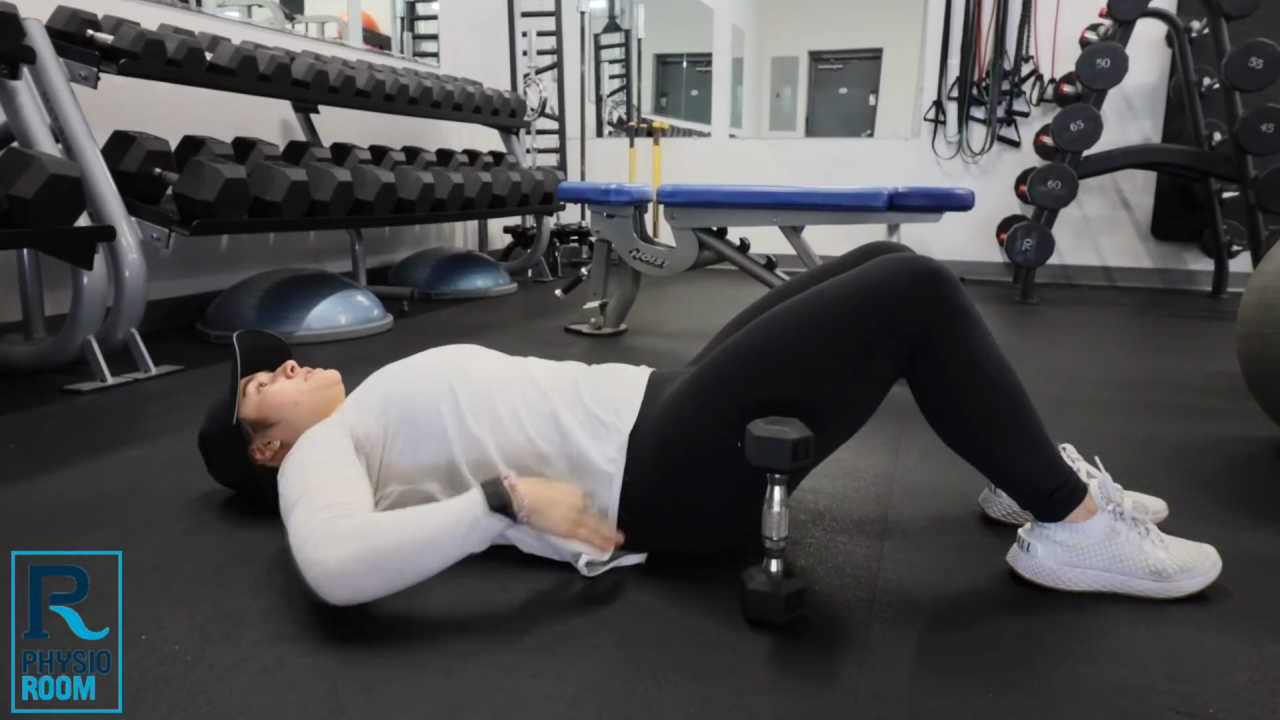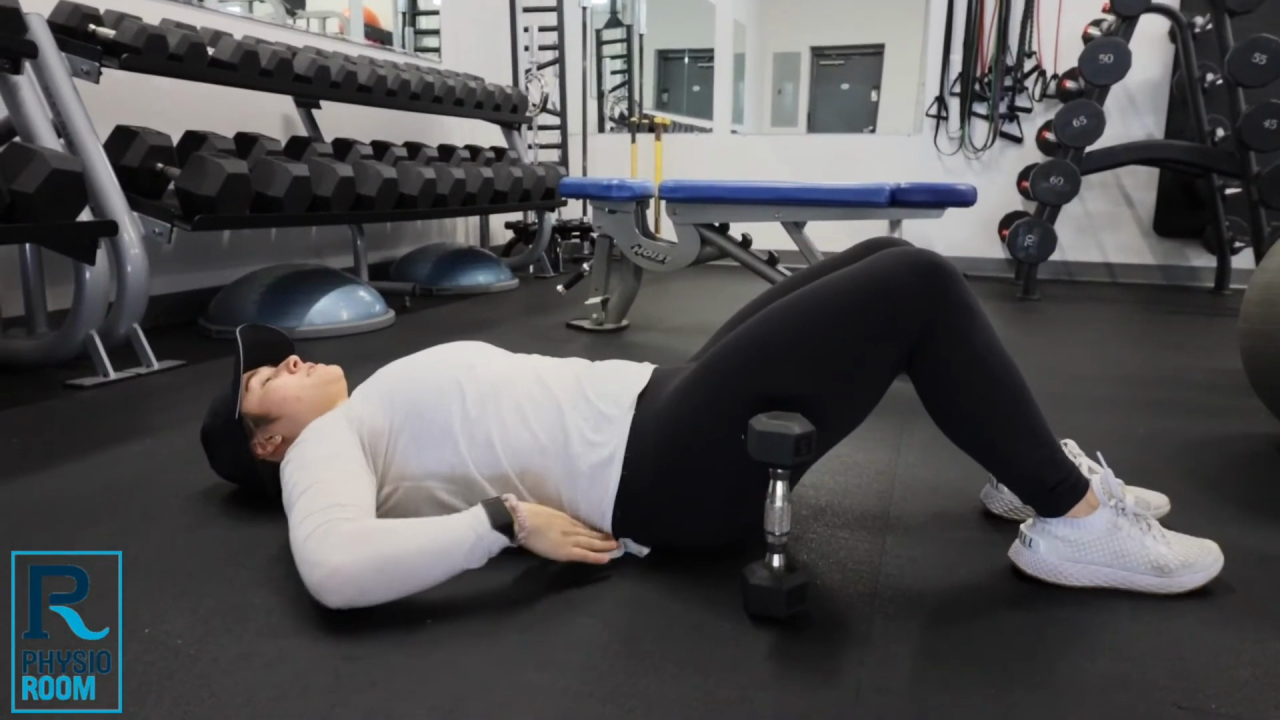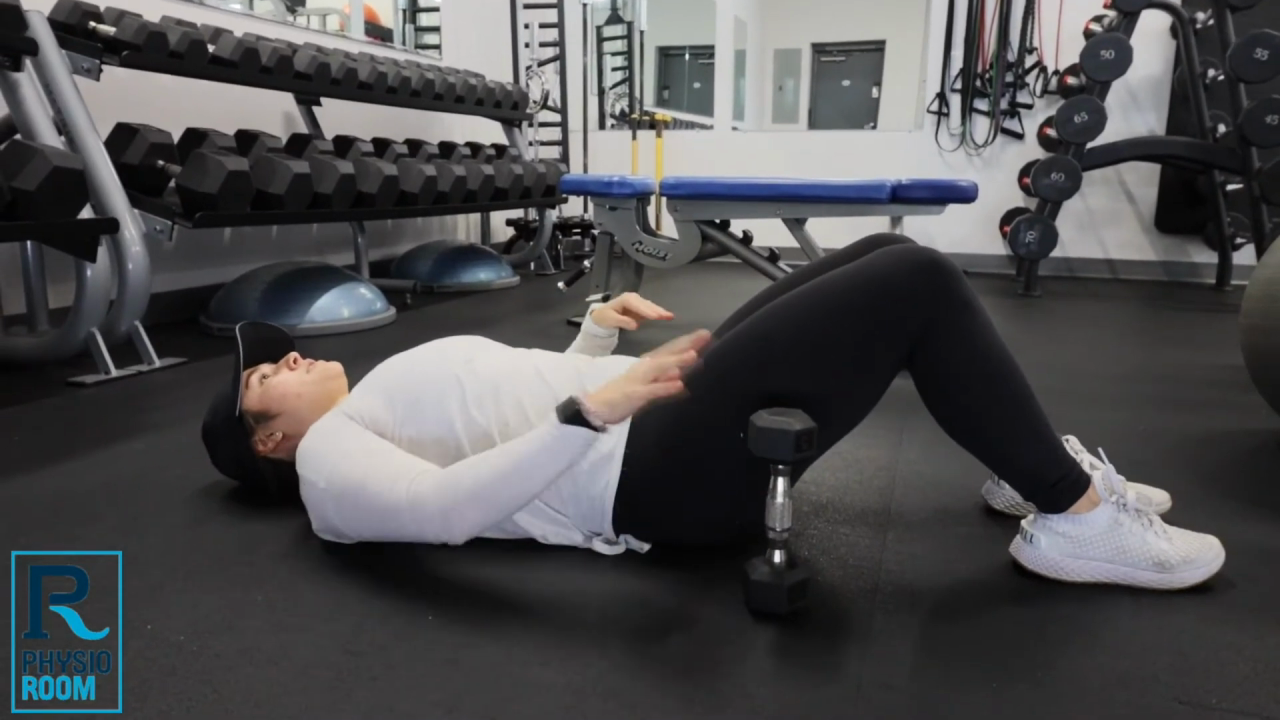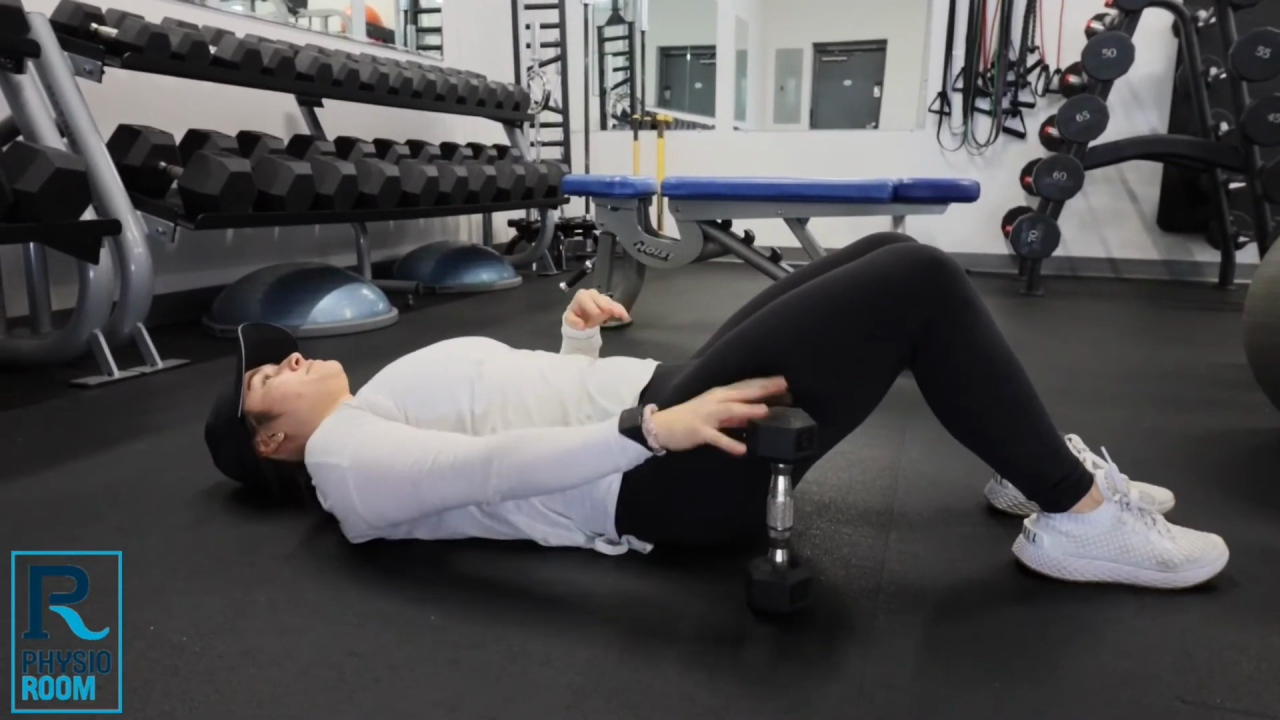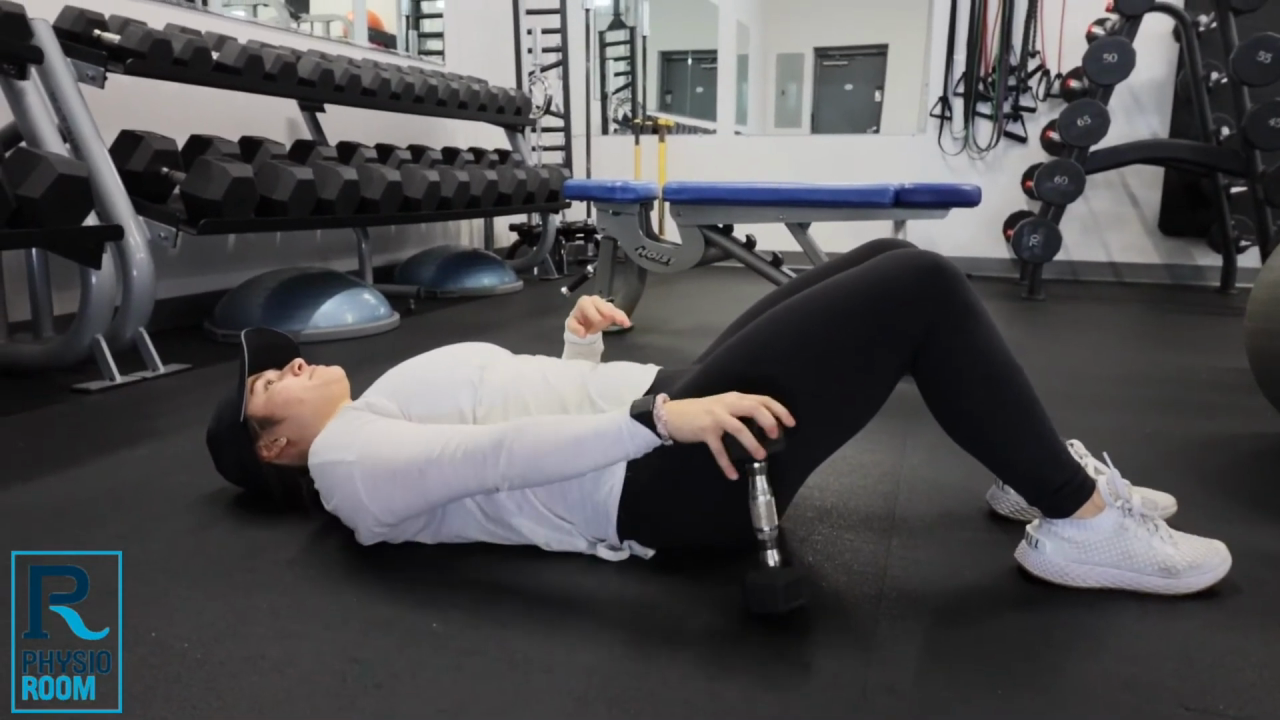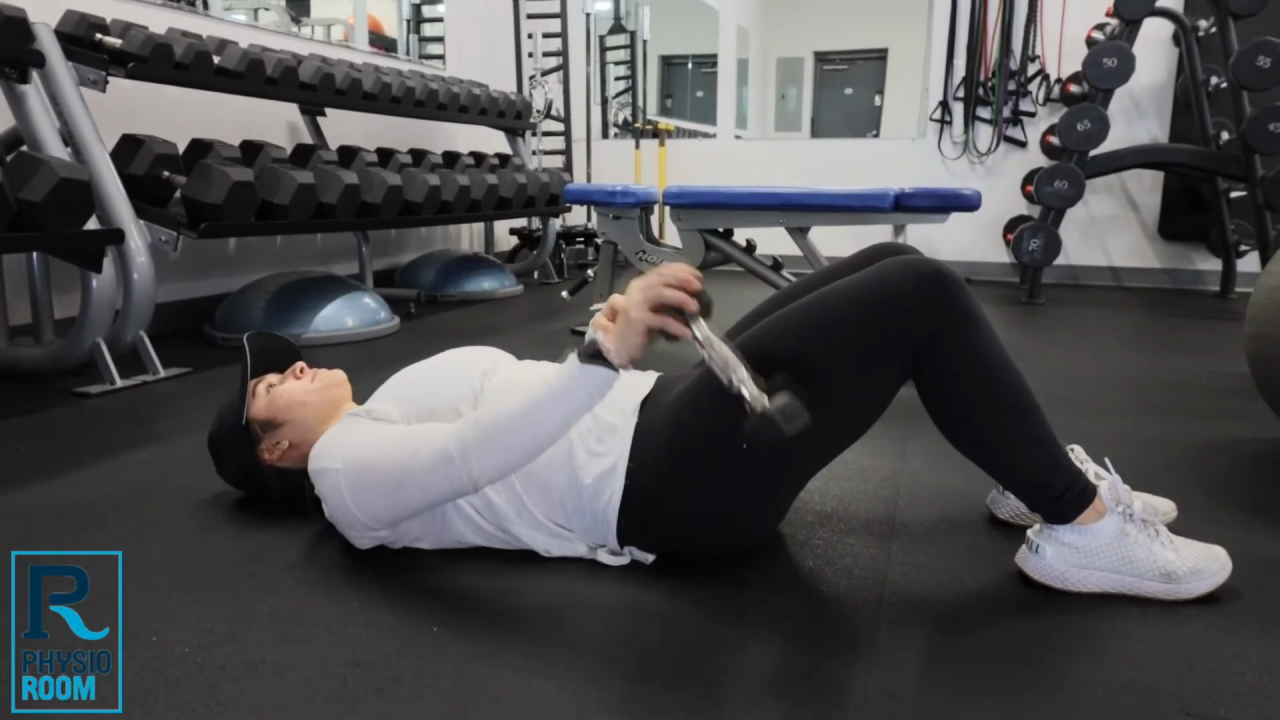
dt=0.5s
person 1, frame 1
left shoulder: (376, 416)
right shoulder: (323, 453)
right elbow: (337, 566)
left wrist: (627, 376)
right wrist: (504, 504)
left hip: (653, 414)
right hip: (670, 478)
left knee: (891, 269)
right knee: (915, 293)
left ankle: (1030, 476)
right ankle: (1071, 526)
person 1, frame 2
left shoulder: (377, 416)
right shoulder: (323, 451)
right elbow: (337, 571)
right wrist: (506, 520)
left hip: (657, 404)
right hip: (672, 476)
left knee: (892, 261)
right knee: (917, 287)
left ankle: (1032, 470)
right ankle: (1073, 521)
person 1, frame 3
left shoulder: (381, 408)
right shoulder: (330, 457)
right elbow: (445, 506)
left wrist: (597, 332)
right wrist: (592, 410)
left hip: (657, 431)
right hip: (667, 475)
left knee: (893, 259)
right knee: (919, 287)
left ankle: (1036, 468)
right ankle: (1075, 518)
person 1, frame 4
left shoulder: (383, 409)
right shoulder: (344, 457)
right elbow: (491, 466)
left wrist: (574, 334)
right wrist: (649, 430)
left hip: (660, 399)
right hip: (666, 483)
left knee: (893, 255)
right knee: (921, 285)
left ankle: (1038, 466)
right ankle: (1078, 517)
person 1, frame 5
left shoulder: (388, 413)
right shoulder: (349, 461)
right elbow: (502, 455)
left wrist: (576, 339)
right wrist: (664, 417)
left hip: (666, 414)
right hip: (669, 483)
left knee: (896, 264)
right knee: (923, 290)
left ankle: (1039, 471)
right ankle: (1080, 523)
person 1, frame 6
left shoulder: (385, 416)
right shoulder: (348, 469)
right elbow: (481, 452)
left wrist: (602, 341)
right wrist: (606, 359)
left hip: (662, 422)
right hip: (672, 485)
left knee: (895, 266)
right knee: (922, 302)
left ankle: (1041, 476)
right ankle: (1081, 528)
